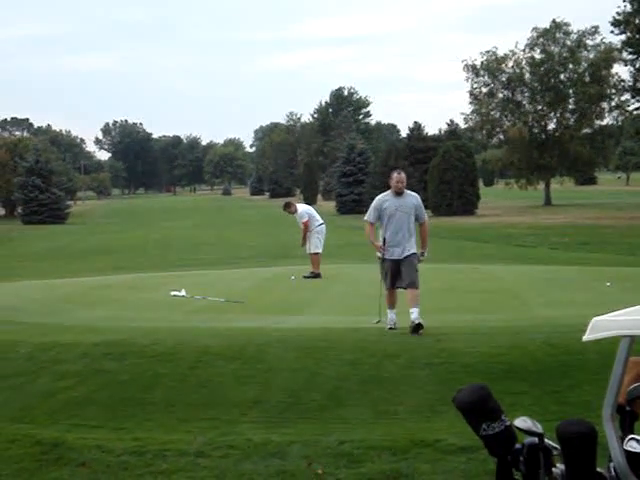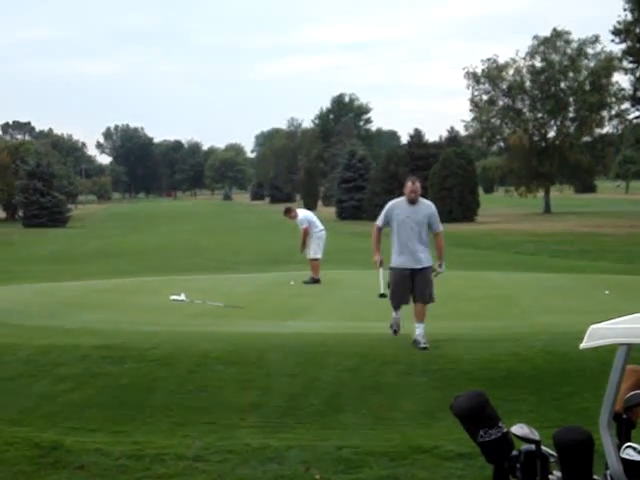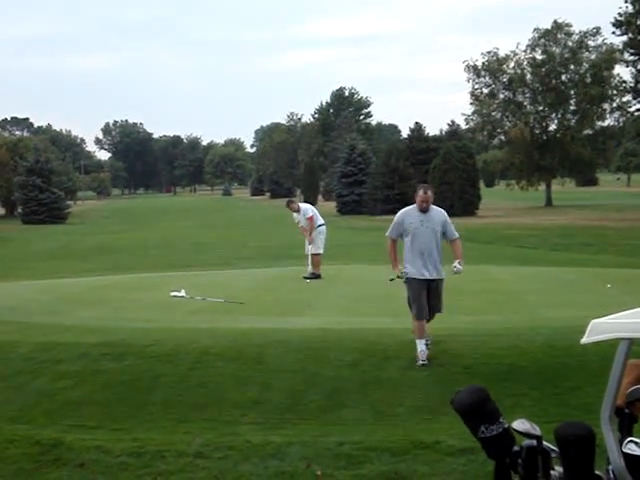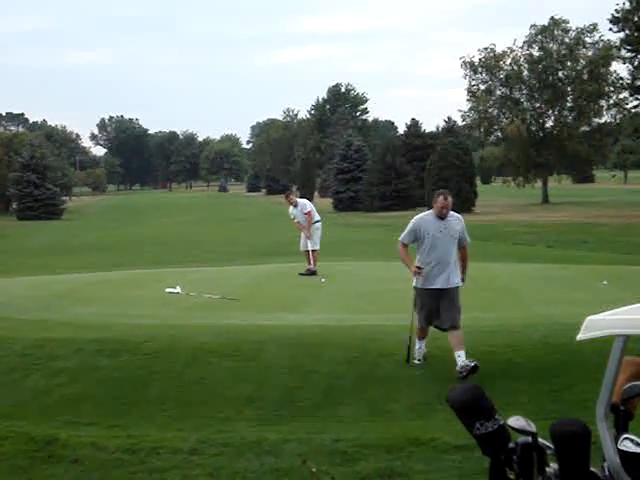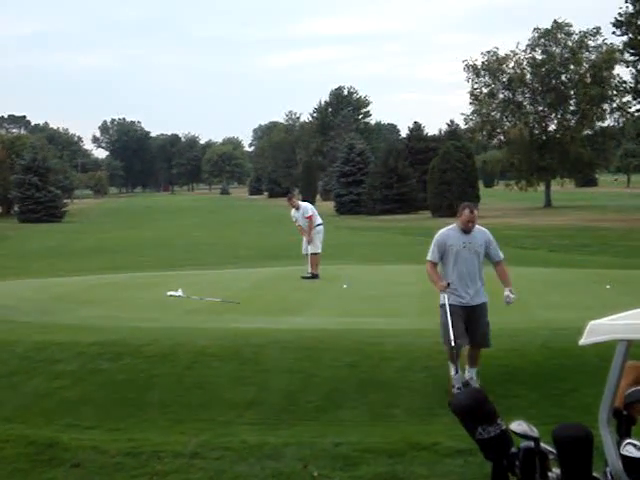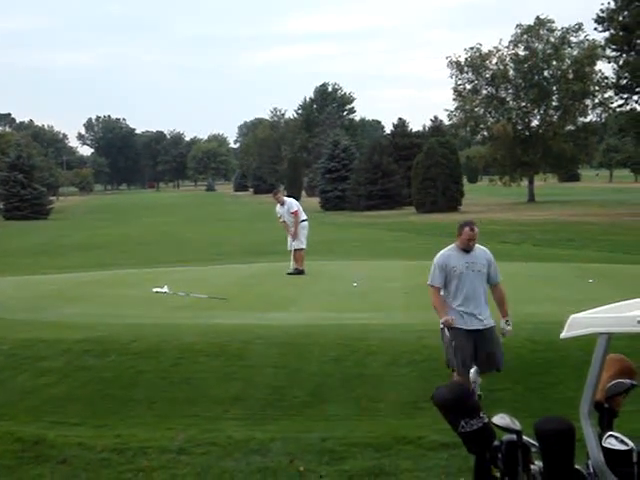
dt=0.4s
person 1, frame 1
left shoulder: (415, 199)
right shoulder: (380, 200)
left elbow: (423, 224)
right elbow: (369, 224)
left wrist: (424, 249)
right wrist: (375, 243)
left hip: (409, 251)
right hip: (388, 252)
left knee: (411, 283)
right knee: (391, 287)
left ankle: (414, 318)
right ankle: (391, 317)
person 1, frame 2
left shoulder: (429, 208)
right shoulder: (392, 206)
left elbow: (438, 234)
right elbow: (378, 228)
left wrist: (441, 260)
right wrist: (376, 253)
left hip: (423, 262)
right hip: (399, 262)
left knee: (421, 299)
right knee: (397, 298)
left ankle: (419, 334)
right ankle: (396, 313)
person 1, frame 3
left shoulder: (441, 215)
right shoulder: (403, 215)
left elbow: (454, 241)
right elbow: (392, 241)
left wrist: (458, 260)
right wrist: (395, 267)
left hip: (435, 273)
right hip: (413, 273)
left knee: (432, 310)
right knee: (419, 312)
left ankle: (422, 330)
right ankle: (422, 349)
person 1, frame 4
left shoulder: (458, 221)
right shoulder: (419, 221)
left elbow: (463, 248)
right elbow: (402, 245)
left wrist: (463, 273)
right wrist: (411, 265)
left hip: (451, 283)
right hip: (425, 283)
left knee: (453, 323)
right knee: (423, 321)
left ankle: (461, 363)
right ankle: (420, 348)
person 1, frame 5
left shoulder: (484, 235)
right shoulder: (443, 236)
left elbow: (498, 262)
right elbow: (431, 265)
left wrist: (507, 287)
right wrist: (438, 282)
left hip: (478, 299)
right hip: (453, 300)
left knee: (477, 342)
right knee: (454, 343)
left ankle: (471, 374)
right ankle: (456, 376)
person 1, frame 6
left shoulder: (485, 255)
right shoulder: (443, 258)
left elbow: (496, 287)
right elbow: (434, 291)
left wrist: (506, 318)
right wrist: (444, 316)
left hip: (484, 321)
right hip: (457, 324)
left knee: (493, 362)
right knee: (461, 370)
left ankle: (475, 376)
